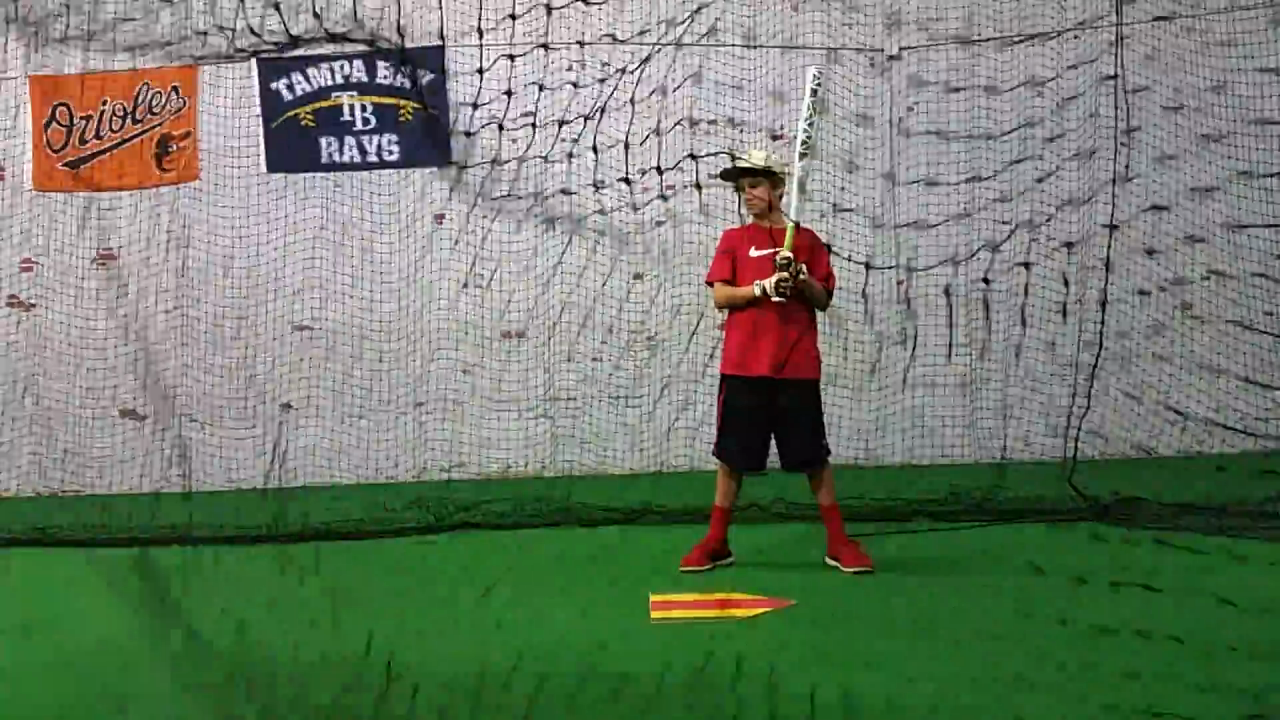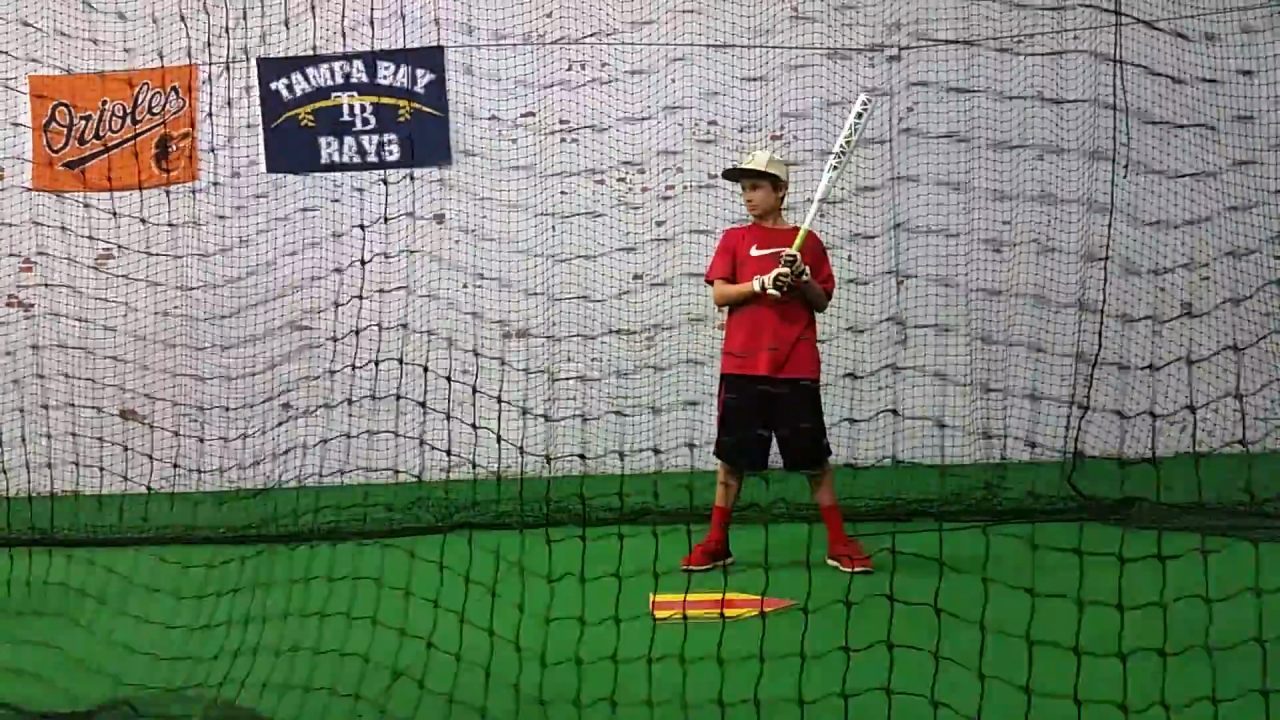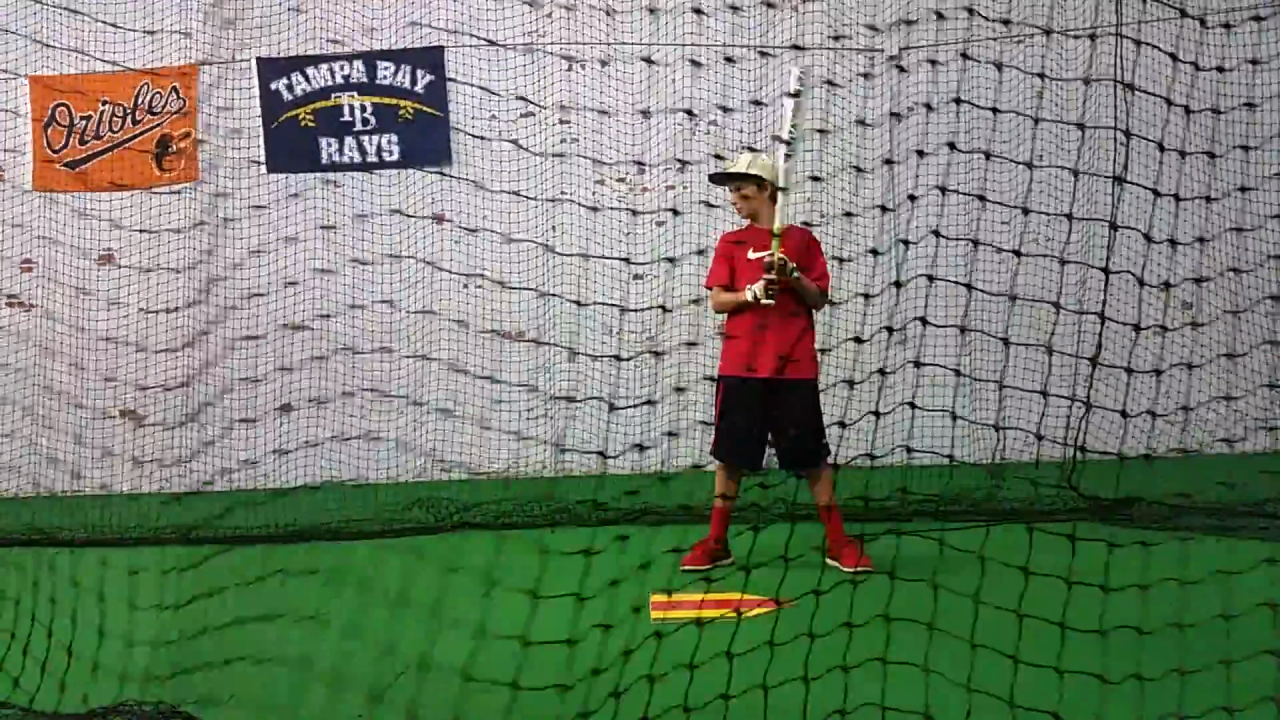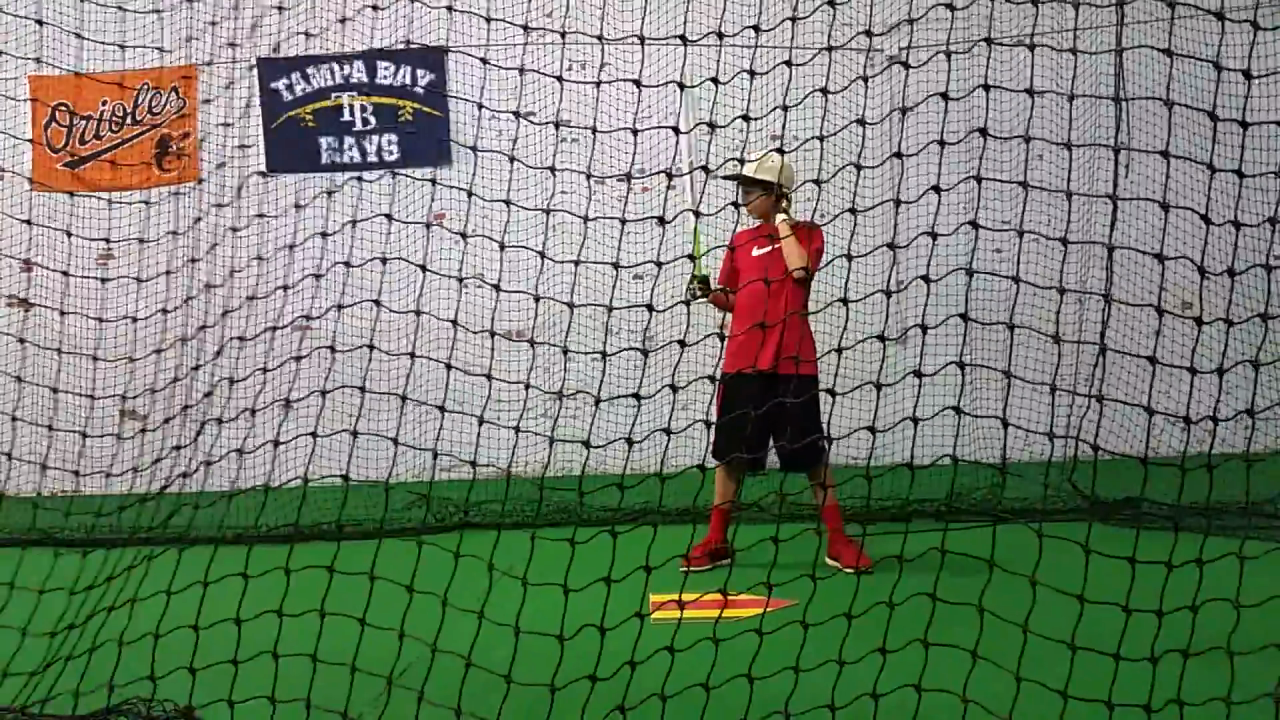
dt=1s
person 1, frame 1
left shoulder: (807, 240)
right shoulder: (733, 239)
left elbow: (823, 300)
right elbow: (720, 296)
left wrist: (799, 277)
right wrist: (763, 287)
left hip: (797, 366)
right hip: (743, 365)
left knee: (814, 455)
right knee: (731, 453)
left ankle: (838, 541)
right ankle: (716, 541)
person 1, frame 2
left shoulder: (808, 241)
right shoulder: (734, 238)
left elbow: (822, 302)
right elbow: (719, 294)
left wrist: (801, 278)
right wrist: (762, 282)
left hip: (796, 366)
right hip: (743, 365)
left knee: (814, 455)
right knee: (732, 454)
left ankle: (838, 541)
right ankle: (717, 541)
person 1, frame 3
left shoulder: (803, 239)
right shoulder: (730, 242)
left elbow: (819, 299)
right elbow: (717, 301)
left wrist: (793, 277)
right wrist: (753, 293)
left hip: (795, 366)
right hip: (741, 366)
left knee: (812, 456)
right knee: (730, 455)
left ankle: (837, 541)
right ankle: (716, 542)
person 1, frame 4
left shoulder: (807, 232)
right shoulder: (739, 241)
left elbow: (800, 270)
right elbow: (732, 300)
left wrist: (783, 220)
right wrist: (708, 293)
left hip: (792, 363)
right hip: (742, 362)
left knee: (811, 453)
right knee: (730, 453)
left ankle: (838, 541)
right ankle: (716, 541)
